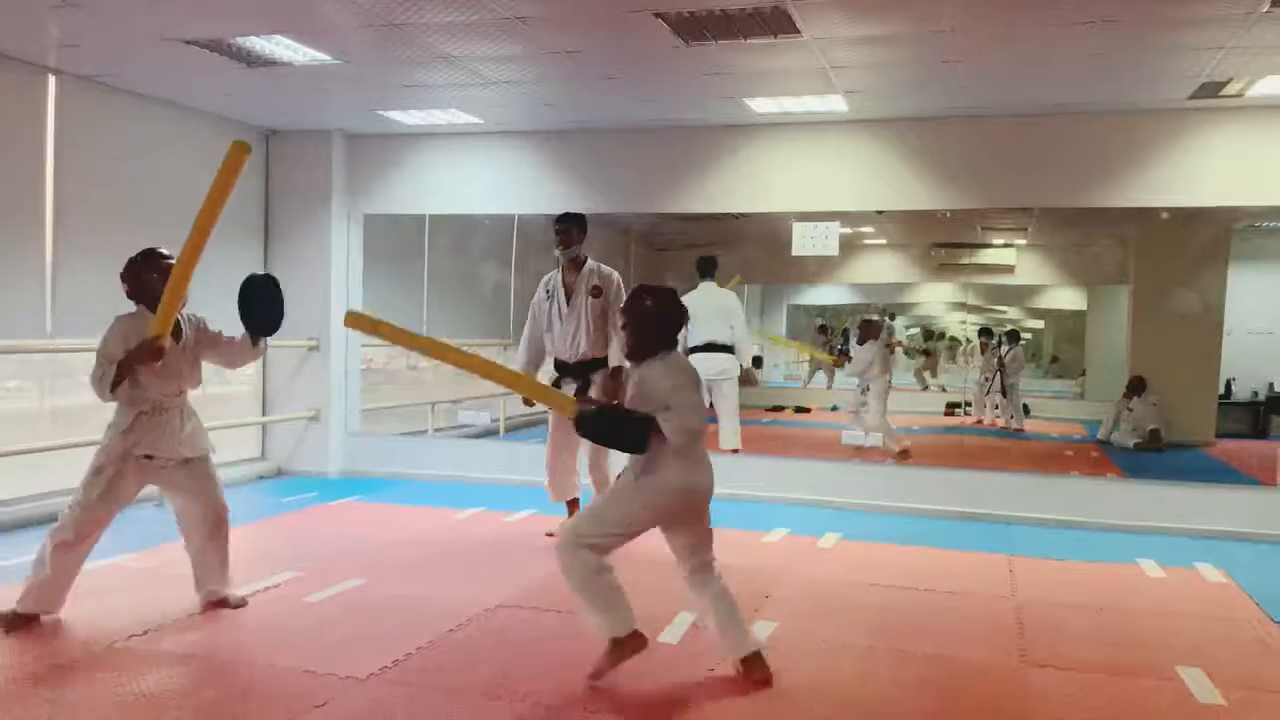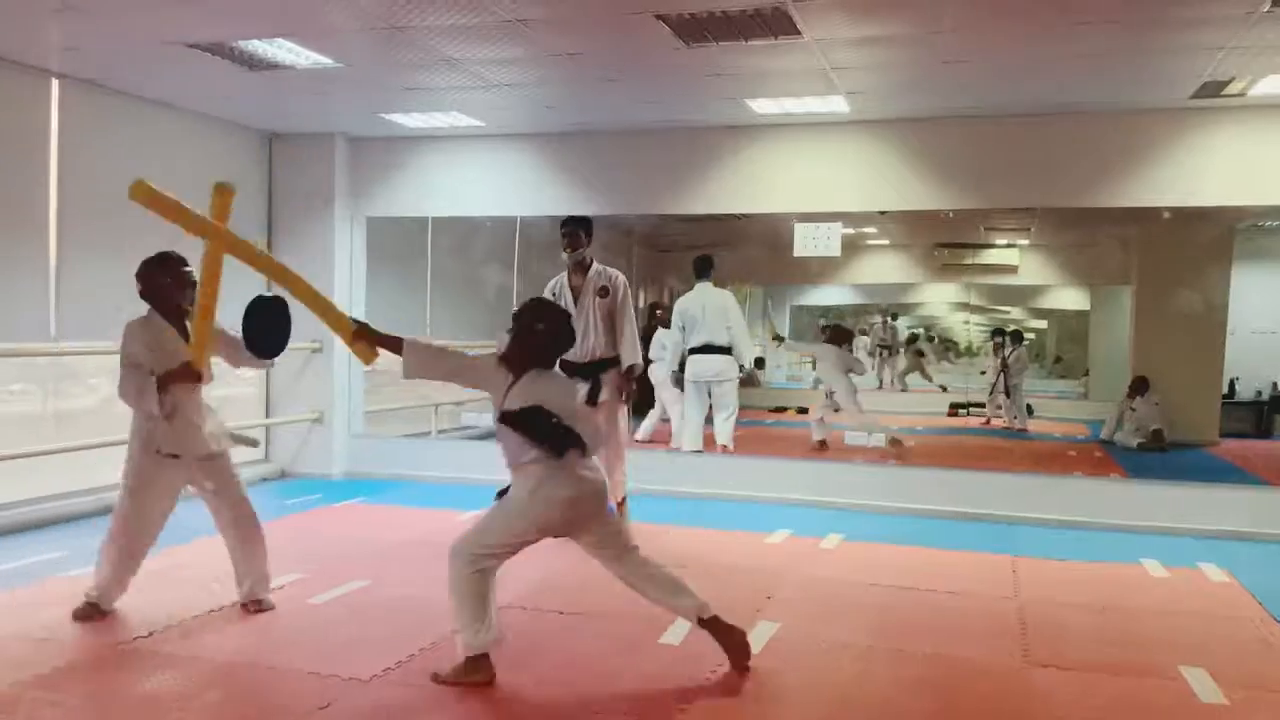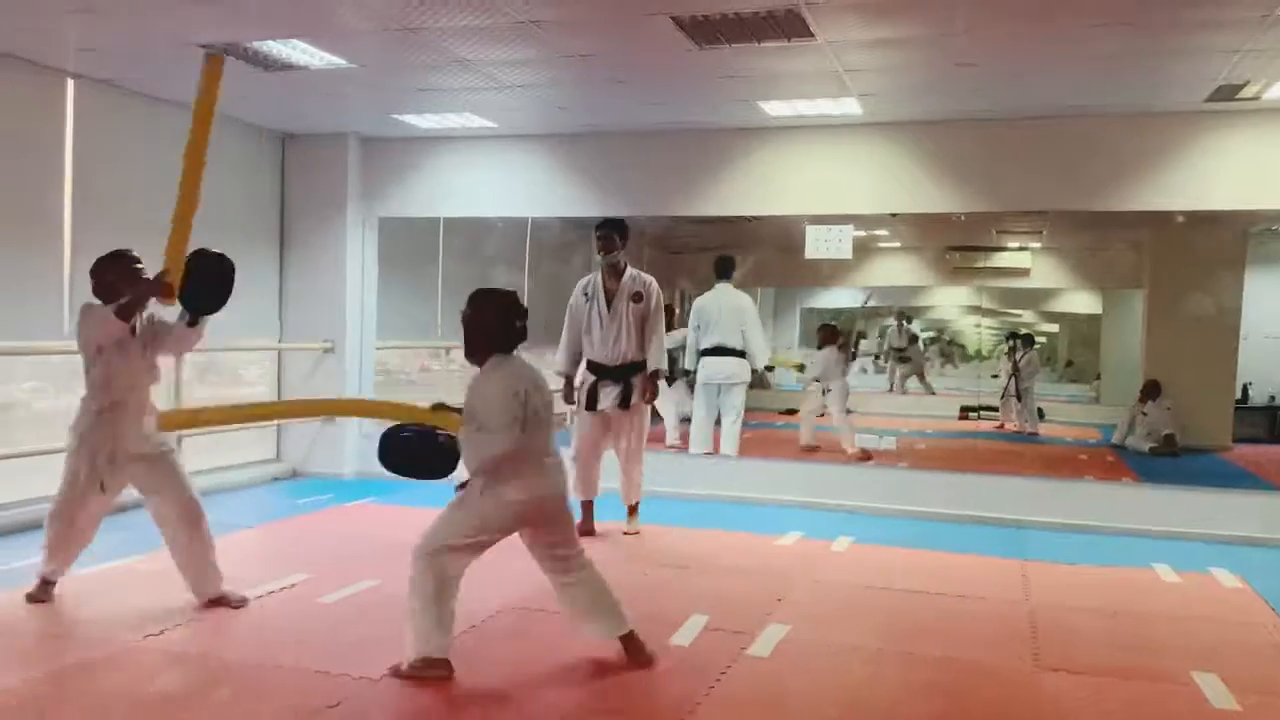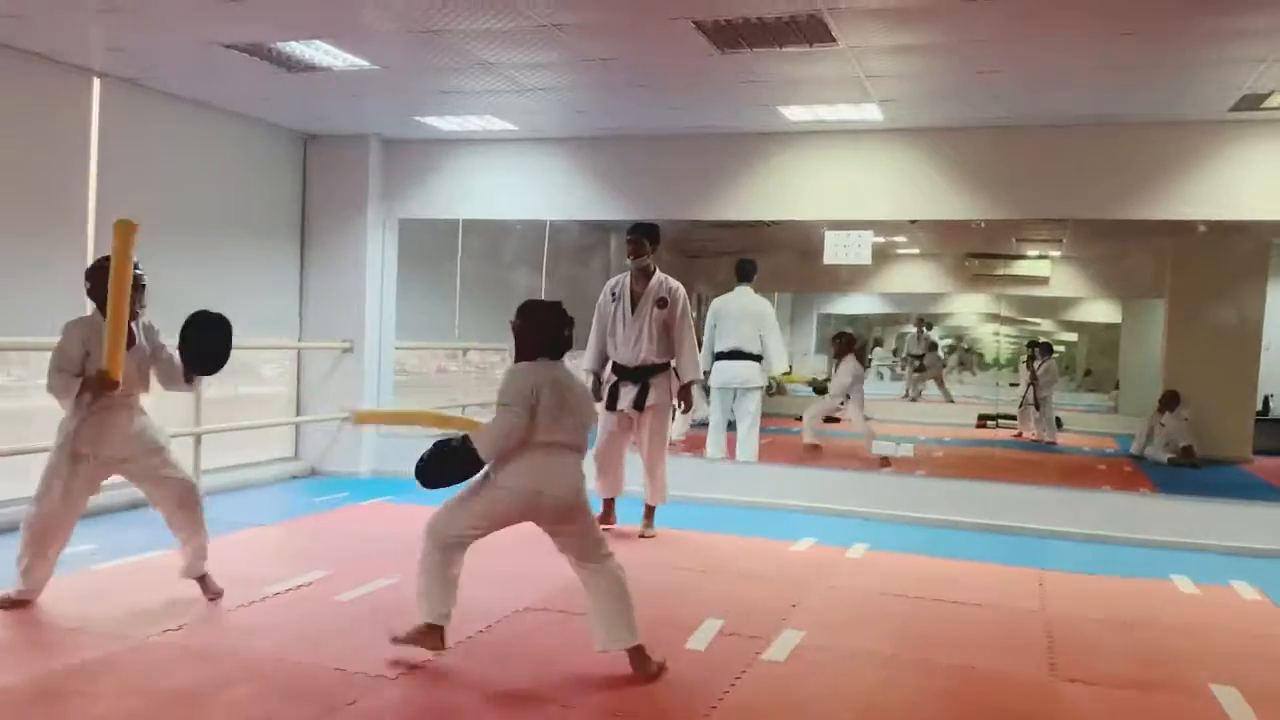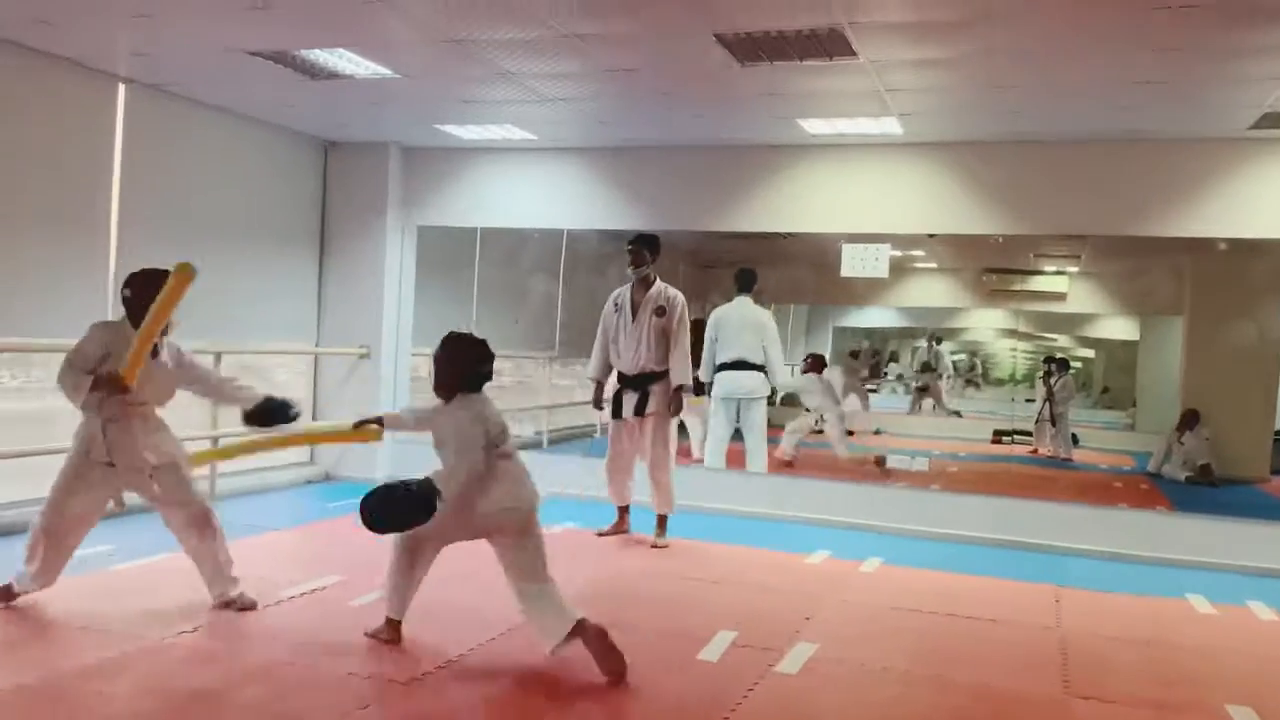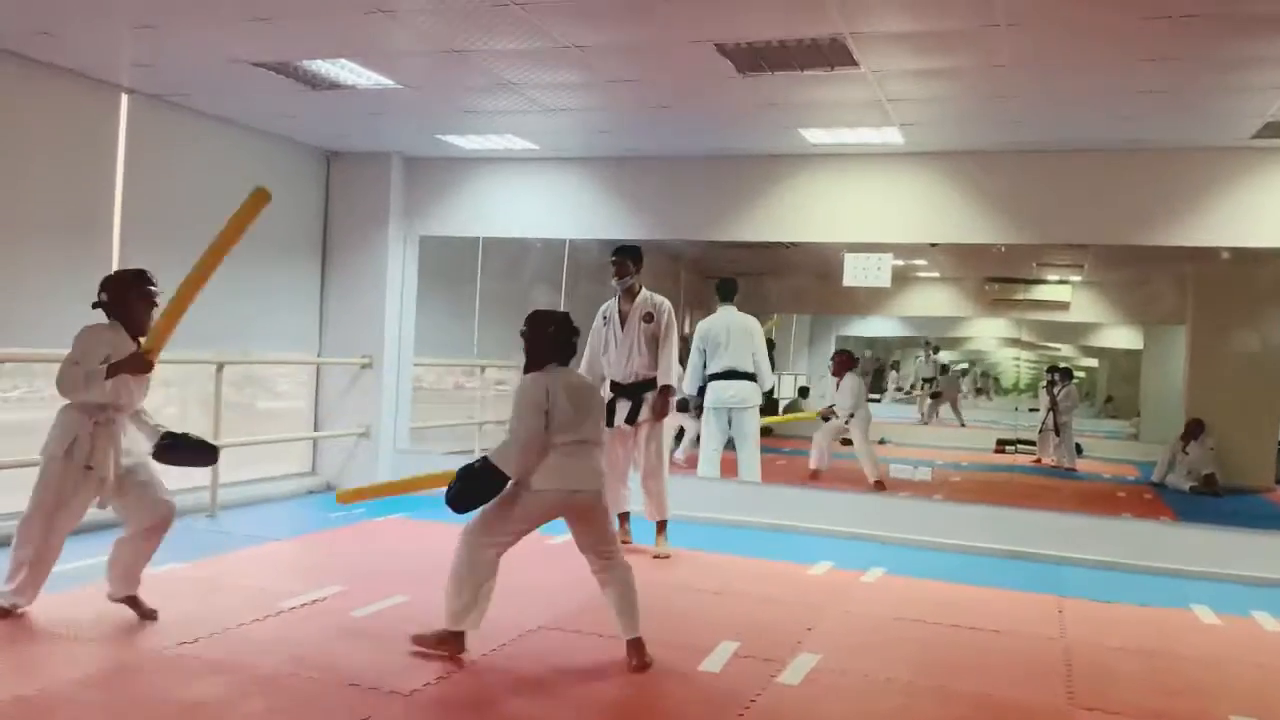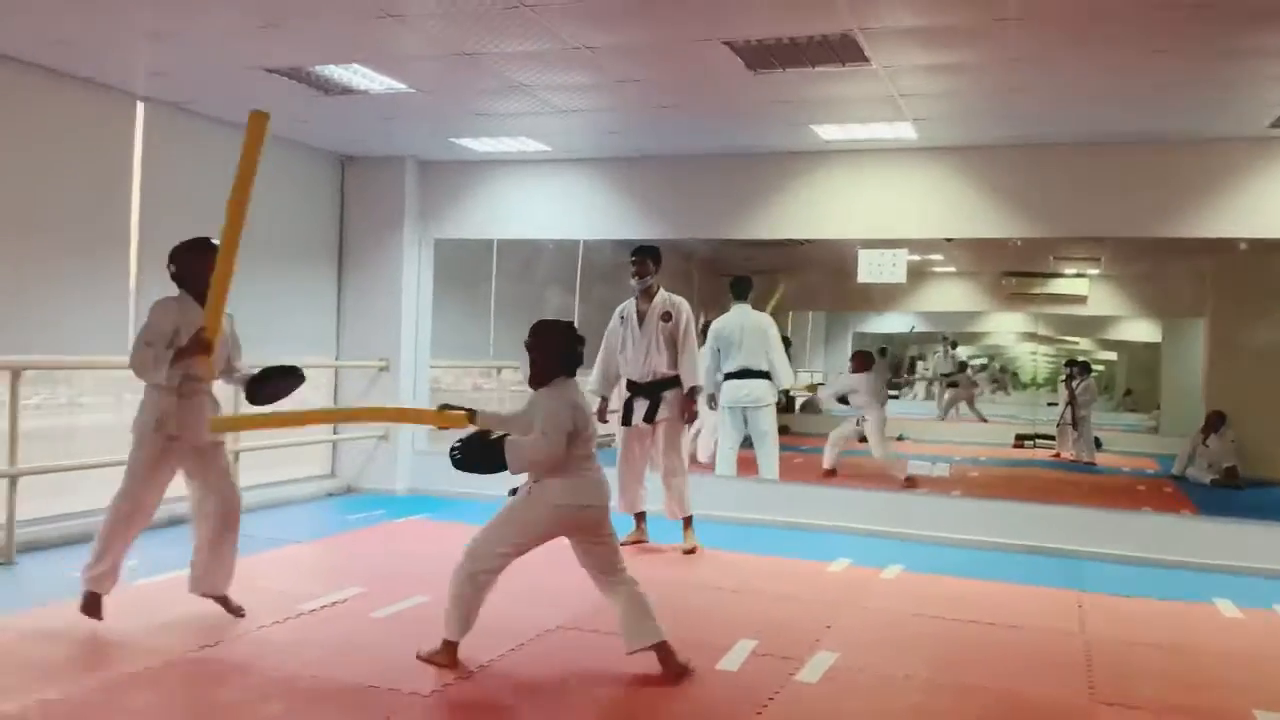
dt=0.2s
person 1, frame 1
left shoulder: (659, 372)
right shoulder: (675, 368)
left elbow: (689, 423)
left wrist: (649, 428)
left hip: (659, 481)
right hip: (692, 481)
left knee: (575, 544)
right knee: (702, 571)
left ankle: (623, 635)
right ankle: (750, 659)
person 1, frame 2
left shoulder: (544, 388)
right shoulder: (508, 374)
left elbow: (591, 433)
right elbow: (453, 362)
left wrist: (563, 437)
right wrist: (382, 340)
left hip: (551, 492)
right hip: (586, 490)
left knee: (469, 556)
right knee: (630, 562)
left ankle: (476, 660)
right ankle: (715, 626)
person 1, frame 3
left shoulder: (494, 381)
right shoulder: (523, 372)
left elbow: (496, 442)
right wrist: (457, 417)
left hip: (506, 492)
right hip: (548, 487)
left knee: (432, 555)
right knee: (570, 566)
left ankle: (433, 657)
right ankle: (631, 644)
person 1, frame 4
left shoulder: (522, 375)
right shoulder: (578, 388)
left elbow: (508, 428)
left wrist: (471, 448)
left hip: (514, 483)
right hip: (564, 488)
left knee: (442, 530)
right knee: (598, 564)
left ankle: (432, 627)
right ankle: (637, 655)
person 1, frame 5
left shoulder: (460, 414)
right shoulder: (465, 408)
left elbow: (467, 466)
right elbow: (429, 416)
right wrist: (383, 420)
left hip: (478, 502)
right hip: (520, 502)
left knee: (412, 543)
right knee: (535, 586)
left ankle: (392, 625)
right ankle: (584, 630)
person 1, frame 6
left shoulder: (535, 385)
right shoulder: (589, 388)
left elbow: (523, 441)
left wrist: (491, 468)
left hip: (545, 484)
right hip: (590, 485)
left knee: (478, 540)
right knee: (608, 561)
left ankle: (453, 634)
right ankle: (635, 643)
person 1, frame 7
left shoulder: (552, 400)
right shoulder: (567, 395)
left elbow: (546, 451)
right elbow: (525, 421)
left wrist: (502, 448)
right wrist: (474, 416)
left hip: (552, 500)
right hip: (591, 499)
left knee: (480, 558)
right knee: (614, 578)
left ankle: (449, 648)
right ankle: (664, 653)
person 2, frame 1
left shoulder: (194, 327)
right shoulder: (127, 328)
left elbow: (233, 354)
right elbow: (103, 387)
left wrist: (256, 335)
right wrist: (135, 360)
left hip: (180, 434)
right hip: (134, 436)
left knee: (211, 515)
right knee: (83, 518)
left ankle: (214, 590)
right ankle: (33, 605)
person 2, frame 2
right shoulder: (140, 332)
left elbow: (242, 354)
right elbow: (132, 393)
right wrist: (172, 378)
left hip: (200, 432)
right hip: (157, 436)
left knee: (239, 515)
right knee: (134, 521)
left ankle: (253, 590)
right ankle: (100, 597)
person 2, frame 3
left shoulder: (150, 324)
right shoulder: (92, 317)
left elbow: (182, 340)
right elbow: (104, 330)
right wrist: (144, 295)
left hip: (144, 431)
right hip: (100, 434)
left knee: (183, 510)
right knee: (70, 516)
left ankle: (211, 589)
right ankle: (49, 575)
person 2, frame 4
left shoulder: (147, 333)
right shoulder: (79, 332)
left elbow: (172, 377)
right elbow: (58, 382)
left wrist: (191, 372)
right wrist: (90, 385)
left hip: (133, 431)
right hip: (86, 433)
left knee: (183, 494)
right knee: (49, 512)
left ankle: (197, 568)
person 2, frame 5
left shoulder: (170, 352)
right shoulder: (104, 334)
left elbow: (209, 382)
right elbow: (69, 375)
left wrist: (258, 402)
right wrist: (99, 385)
left hip: (150, 443)
right hip: (101, 440)
left knee: (195, 515)
right knee: (61, 514)
left ankle: (227, 591)
person 2, frame 6
left shoulder: (138, 351)
right shoulder: (96, 336)
right elbow: (69, 384)
left wrist: (158, 433)
right wrist: (120, 369)
left hip: (116, 445)
right hip: (78, 442)
left knee: (156, 512)
right knee: (47, 524)
left ankle: (124, 587)
person 2, frame 7
left shoulder: (223, 321)
right shoulder: (169, 310)
left elbow: (230, 367)
right elbow: (141, 362)
left wrist: (253, 381)
right wrist: (184, 352)
left hip: (203, 417)
right hip: (164, 415)
left knee: (223, 503)
right knee: (136, 500)
left ankle: (213, 585)
right ankle: (96, 584)
person 3, frame 1
left shoulder: (606, 278)
right shoulder: (548, 283)
left elbow: (618, 329)
right elbow: (534, 332)
left wrist: (615, 374)
right wrist: (526, 378)
left hip: (596, 377)
right hip: (563, 378)
left knee: (600, 454)
right knee: (559, 452)
right ankle: (572, 515)
person 3, frame 2
left shoulder: (613, 280)
right shoulder: (555, 287)
left elbow: (626, 328)
left wrist: (630, 374)
left hip: (606, 377)
right hip: (570, 378)
left knee: (611, 448)
left ankle: (621, 510)
person 3, frame 3
left shoulder: (645, 285)
right shoulder: (585, 287)
left elbow: (654, 334)
right elbow: (572, 334)
left wrist: (653, 377)
right wrist: (567, 379)
left hip: (631, 380)
right hip: (595, 380)
left knee: (631, 453)
right knee: (584, 451)
left ankle: (632, 515)
right ankle: (586, 519)
person 3, frame 4
left shoulder: (672, 290)
right shoulder: (613, 287)
left elbow: (683, 339)
right elbow: (600, 333)
left wrist: (686, 383)
right wrist: (596, 375)
left hip: (654, 382)
right hip: (619, 380)
left knee: (653, 454)
right knee: (606, 449)
left ankle: (649, 518)
right ankle: (608, 511)
person 3, frame 5
left shoulder: (671, 299)
right shoulder: (617, 298)
left elbow: (680, 346)
right elbow: (604, 342)
left wrist: (678, 389)
right wrist: (598, 384)
left hip: (656, 390)
right hip: (624, 389)
left knee: (659, 461)
right knee: (617, 459)
left ankle: (661, 527)
right ankle: (622, 519)
person 3, frame 6
left shoulder: (659, 306)
right shoulder: (606, 311)
left elbow: (668, 351)
right elbow: (594, 355)
left wrist: (665, 393)
left hip: (648, 397)
right hip: (618, 398)
left knee: (652, 468)
right knee: (613, 467)
left ankle: (661, 534)
right ankle: (623, 529)
person 3, frame 7
left shoulder: (676, 306)
right shoulder: (623, 312)
left elbow: (688, 353)
right elbow: (609, 355)
left wrist: (691, 395)
right wrist: (603, 398)
left hip: (667, 396)
right hip: (635, 398)
left knee: (672, 466)
right knee: (629, 467)
left ankle: (688, 529)
right ankle: (639, 529)
person 4, frame 1
left shoulder: (686, 300)
right shoulder: (730, 297)
left elbow: (679, 336)
right elbow: (740, 332)
right wrist: (742, 361)
left hip: (697, 360)
right hip: (724, 359)
right knee: (728, 410)
right ankle: (732, 449)
person 4, frame 2
left shoulder: (683, 302)
right shoulder: (726, 297)
left elbow: (676, 338)
right elbow: (738, 331)
right wrist: (742, 361)
left hip: (696, 362)
right hip: (722, 360)
left knee: (693, 413)
right knee: (727, 410)
left ankle: (691, 453)
right ankle: (722, 445)
person 4, frame 3
left shoulder: (700, 302)
right shoulder: (744, 300)
left elbow: (692, 338)
right elbow: (753, 335)
left wrist: (691, 367)
right wrist: (756, 365)
left hip: (708, 364)
right hip: (735, 364)
left knee: (702, 415)
right knee: (732, 415)
left ankle: (700, 455)
right ankle: (727, 457)
person 4, frame 4
left shoulder: (717, 303)
right shoulder: (763, 305)
left elbow: (708, 339)
right elbow: (771, 341)
left wrist: (707, 368)
right wrist: (774, 373)
left hip: (722, 367)
right hip: (750, 368)
left knee: (717, 421)
right knee: (748, 423)
left ankle: (715, 462)
person 4, frame 5
left shoulder: (718, 314)
right shoulder: (764, 315)
left elbow: (708, 350)
right elbow: (773, 351)
left wrist: (707, 378)
right wrist: (773, 382)
left hip: (725, 378)
right hip: (754, 379)
left knee: (718, 433)
right knee: (755, 435)
person 4, frame 6
left shoulder: (704, 325)
right shoulder: (751, 322)
left elbow: (695, 362)
right elbow: (761, 358)
left wrist: (691, 392)
right wrist: (764, 388)
left hip: (717, 388)
right hip: (745, 388)
left knee: (711, 444)
right knee: (748, 445)
person 4, frame 7
left shoulder: (718, 324)
right shoulder: (764, 320)
left elbow: (710, 362)
right elbow: (776, 357)
left wrist: (710, 390)
right wrist: (781, 387)
left hip: (731, 388)
right hip: (760, 387)
left knee: (727, 444)
right knee: (766, 444)
